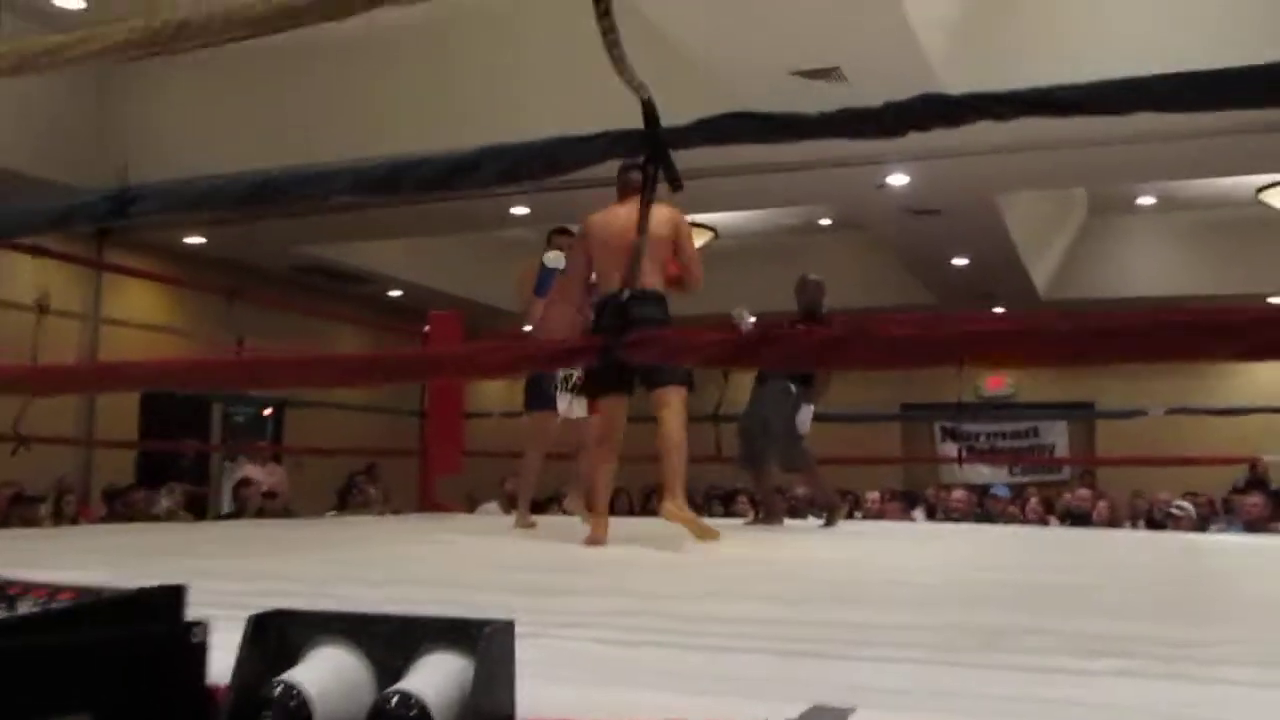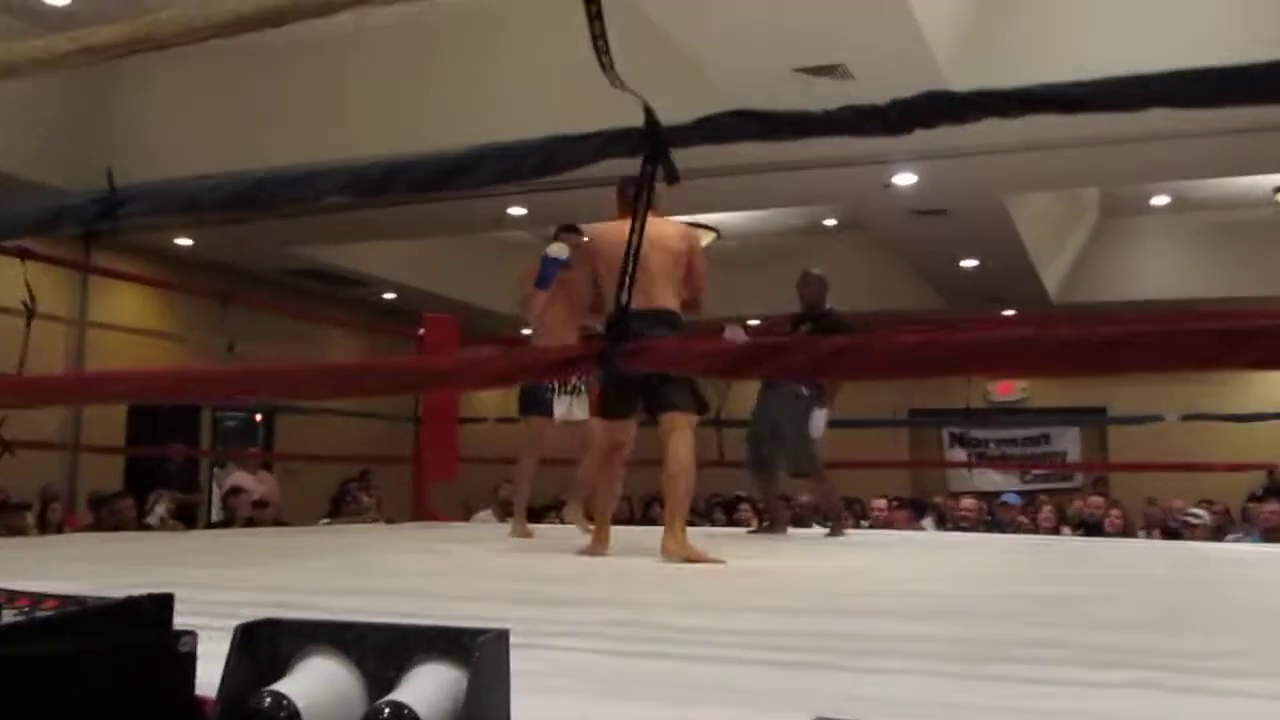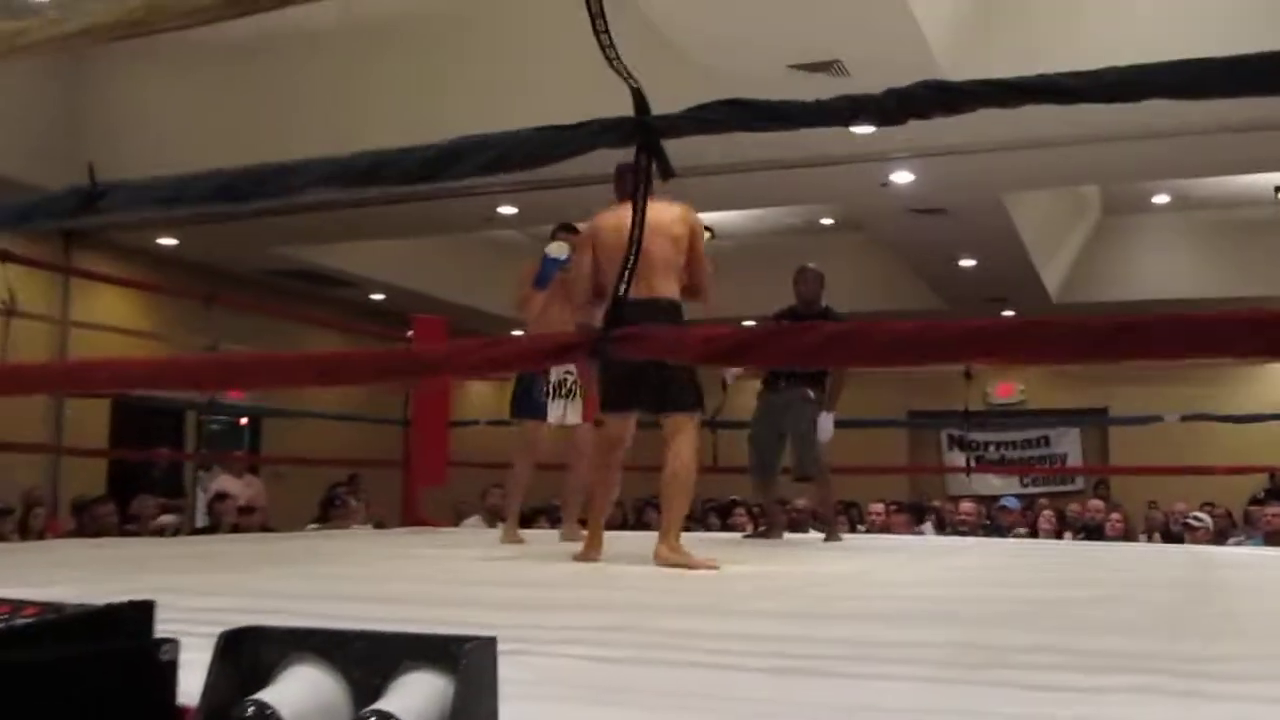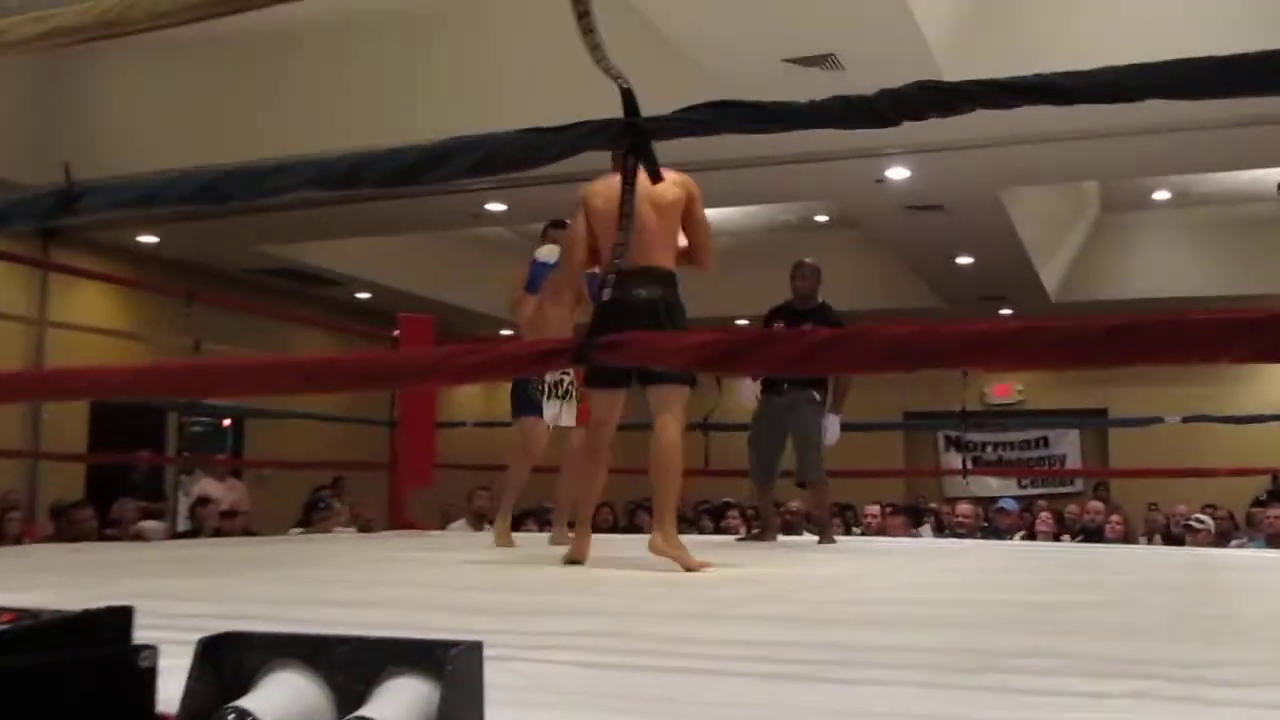
dt=0.1s
person 1, frame 1
left shoulder: (593, 223)
right shoulder: (672, 216)
left elbow: (572, 289)
right elbow: (693, 280)
left hip: (608, 319)
right hip: (650, 314)
left knee: (608, 427)
right knee: (672, 409)
left ankle: (598, 521)
right ankle: (675, 501)
person 1, frame 2
left shoulder: (598, 237)
right shoulder: (683, 234)
left elbow: (586, 304)
right elbow: (699, 302)
left hip: (620, 337)
right hip: (664, 333)
left knee: (615, 445)
right knee: (679, 434)
left ankle: (600, 535)
right ankle: (675, 536)
person 1, frame 3
left shoulder: (598, 227)
right shoulder: (683, 217)
left elbow: (581, 295)
right elbow: (702, 292)
left hip: (621, 329)
right hip: (666, 323)
left knee: (613, 442)
right knee: (681, 436)
left ankle: (594, 538)
right ankle: (669, 541)
person 1, frame 4
left shoulder: (593, 192)
right shoulder: (680, 183)
left elbow: (572, 261)
right elbow: (705, 258)
left hip: (612, 301)
right hip: (660, 299)
left knee: (600, 425)
right knee: (668, 417)
right ankle: (665, 532)
person 2, frame 1
right shoulder: (536, 276)
right elbow: (533, 320)
right wrist: (544, 284)
left knee: (589, 438)
right knee: (539, 439)
left ankle: (576, 495)
right ankle: (522, 511)
person 2, frame 2
left shoulder: (583, 279)
right shoulder: (536, 274)
left elbow: (593, 320)
right elbow: (531, 315)
right wrist: (546, 275)
left knee: (595, 438)
right knee: (534, 444)
left ankle: (576, 505)
right ankle: (519, 518)
person 2, frame 3
right shoulder: (534, 274)
left elbow: (591, 321)
right elbow: (527, 315)
right wrist: (544, 277)
left hip: (572, 370)
right hip: (541, 367)
left knee: (584, 450)
right knee: (530, 449)
left ankle: (570, 523)
right ankle: (510, 524)
person 2, frame 4
left shoulder: (576, 280)
right shoulder: (528, 274)
right elbow: (520, 316)
right wrist: (536, 280)
left hip: (568, 370)
left knee: (575, 454)
right knee: (530, 448)
left ankle: (560, 527)
right ankle: (502, 522)
person 3, frame 1
left shoulder: (825, 326)
right shoulder: (797, 323)
left elbow: (826, 368)
left wrist: (810, 404)
left hip: (789, 390)
right hip: (764, 387)
left knee: (791, 451)
right knee: (752, 452)
left ankle: (832, 506)
right ankle: (772, 510)
person 3, frame 2
left shoulder: (834, 324)
right shoulder: (796, 321)
left wrist: (823, 408)
left hip: (799, 393)
right hip: (771, 391)
left knee: (802, 456)
right knee: (761, 458)
left ankle: (837, 517)
right ankle: (775, 519)
person 3, frame 3
left shoulder: (830, 321)
right shoulder: (784, 318)
left elbow: (838, 370)
left wrist: (829, 411)
right wrist: (740, 369)
left hip: (804, 395)
right hip: (771, 393)
left knee: (808, 460)
right knee: (760, 462)
left ankle: (831, 524)
right ankle: (774, 524)
person 3, frame 4
left shoulder: (829, 318)
right shoulder: (775, 315)
left wrist: (834, 413)
right wrist: (749, 379)
left hip: (808, 396)
right hip: (772, 396)
left knee: (809, 465)
right knee: (760, 464)
left ankle: (825, 527)
right ankle: (768, 526)
